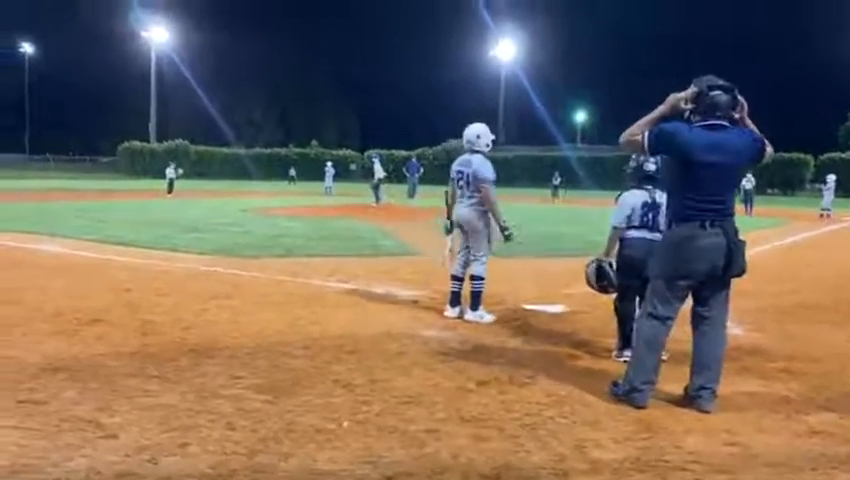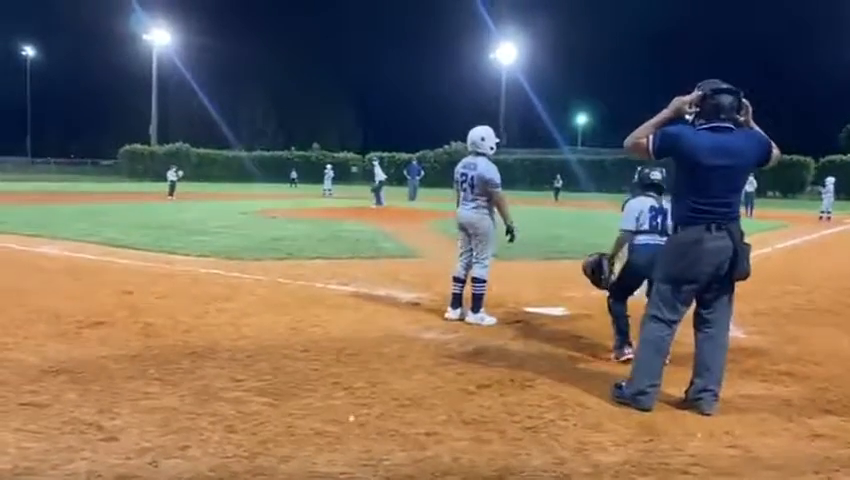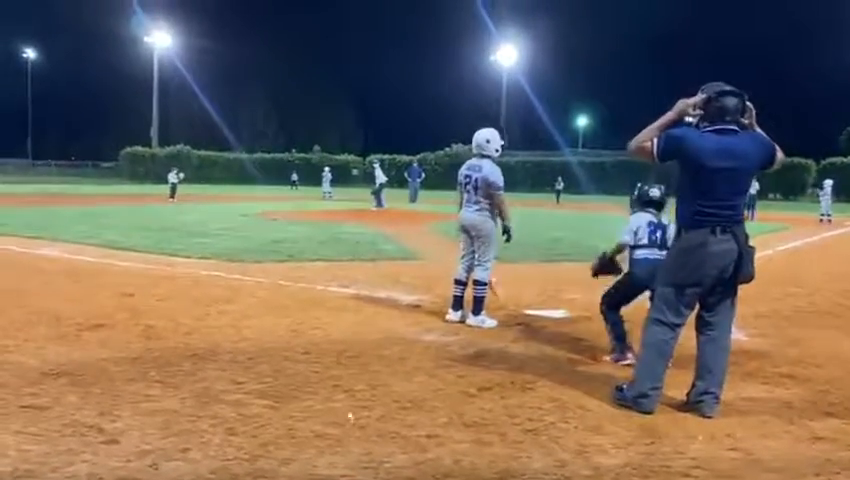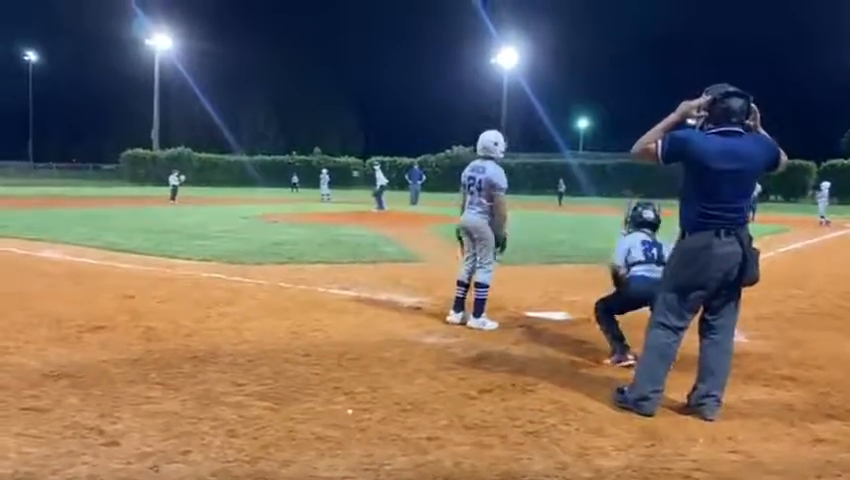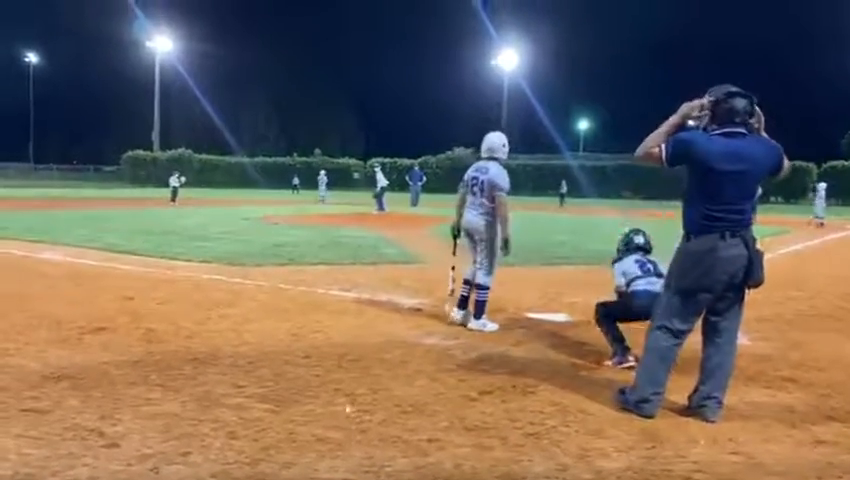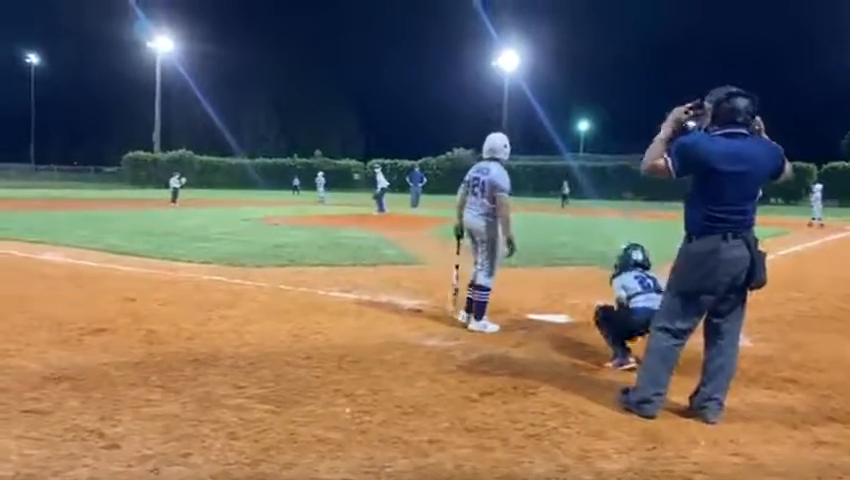
dt=0.2s
person 1, frame 1
left shoulder: (678, 133)
right shoulder: (743, 140)
left elbow: (627, 139)
right elbow: (767, 151)
left wrist: (665, 109)
right wrist: (745, 121)
left hip: (683, 239)
right hip: (723, 240)
left knee: (656, 315)
right knee: (711, 319)
left ankle: (637, 388)
right ankle: (703, 393)
person 1, frame 2
left shoulder: (682, 136)
right shoulder: (749, 142)
left elbow: (632, 143)
right elbow: (773, 153)
left wrist: (669, 112)
right wrist: (750, 124)
left hip: (689, 242)
right hip: (728, 243)
left knee: (661, 318)
right knee: (714, 322)
left ankle: (640, 390)
right ankle: (705, 395)
person 1, frame 3
left shoulder: (687, 138)
right shoulder: (753, 145)
left elbow: (635, 146)
right elbow: (778, 156)
left wrist: (673, 115)
right wrist: (753, 126)
left hip: (693, 245)
right hip: (733, 246)
left knee: (663, 320)
right knee: (717, 325)
left ankle: (642, 393)
right ankle: (706, 398)
person 1, frame 4
left shoulder: (692, 141)
right shoulder: (759, 148)
left elbow: (640, 150)
right elbow: (782, 160)
left wrist: (678, 116)
right wrist: (758, 129)
left hip: (698, 247)
right hip: (737, 249)
left knee: (667, 323)
right knee: (720, 328)
left ankle: (643, 396)
right ankle: (708, 400)
person 1, frame 5
left shoulder: (696, 142)
right shoulder: (763, 150)
left elbow: (643, 153)
right elbow: (783, 167)
left wrist: (678, 118)
right wrist: (761, 133)
left hip: (702, 250)
right hip: (741, 251)
left knee: (669, 325)
right knee: (723, 330)
left ankle: (644, 397)
right ankle: (709, 402)
person 1, frame 6
left shoulder: (698, 145)
right shoulder: (765, 151)
left elbow: (649, 167)
right elbow: (785, 172)
left wrist: (668, 128)
left hip: (704, 251)
right hip: (743, 252)
left knee: (671, 327)
right knee: (725, 332)
left ankle: (645, 398)
right ankle: (710, 404)
person 2, frame 1
left shoulder: (458, 162)
right shoulder: (482, 163)
left elbow: (452, 194)
right elbow: (489, 197)
left wrist: (450, 218)
right wrist: (502, 223)
left hip: (459, 213)
right hip: (477, 215)
left knee: (462, 258)
right knee: (479, 259)
left ankle: (453, 306)
right ankle: (474, 310)
person 2, frame 2
left shoulder: (462, 165)
right shoulder: (487, 167)
right elbow: (498, 199)
right wrist: (509, 223)
left hip: (462, 215)
right hip: (481, 217)
left knee: (464, 260)
right knee: (481, 262)
left ankle: (454, 308)
right ankle: (476, 313)
person 2, frame 3
left shoulder: (466, 167)
right shoulder: (492, 169)
right elbow: (499, 202)
right wrist: (506, 224)
left hip: (465, 217)
right hip: (483, 219)
left knee: (465, 262)
right knee: (483, 265)
left ankle: (455, 310)
right ankle: (476, 315)
person 2, frame 4
left shoulder: (470, 168)
right shoulder: (496, 171)
right elbow: (499, 205)
left wrist: (461, 224)
right wrist: (502, 232)
left hip: (467, 219)
right hip: (485, 222)
left knee: (468, 264)
right knee: (485, 267)
left ankle: (457, 312)
right ankle: (478, 317)
person 2, frame 5
left shoulder: (473, 168)
right shoulder: (499, 172)
left elbow: (461, 197)
right elbow: (501, 206)
left wrist: (457, 221)
right wrist: (505, 234)
left hip: (468, 220)
right hip: (485, 223)
left knee: (476, 265)
right knee: (486, 268)
left ankle: (460, 309)
right ankle: (478, 319)
person 2, frame 6
left shoulder: (475, 169)
right shoulder: (499, 172)
left elbow: (462, 197)
right elbow: (502, 207)
left wrist: (459, 221)
right wrist: (508, 236)
left hip: (469, 221)
right hip: (486, 223)
left knee: (479, 266)
right knee: (487, 269)
left ankle: (468, 312)
right ankle: (478, 320)
person 3, frame 1
left shoulder: (628, 196)
right shoulder: (665, 198)
left elbow: (617, 230)
left wrist: (606, 255)
left hip: (632, 250)
right hip: (656, 251)
left knee: (625, 299)
left ankle: (625, 348)
person 3, frame 2
left shoulder: (636, 203)
right shoulder: (669, 207)
left elbow: (625, 233)
left wrist: (612, 255)
left hip: (641, 255)
left knee: (616, 297)
left ankle: (623, 346)
person 3, frame 3
left shoulder: (636, 218)
right shoulder: (668, 224)
left elbow: (624, 244)
left wrist: (610, 254)
left hip: (641, 268)
left knee: (609, 303)
left ankle: (621, 351)
person 3, frame 4
left shoulder: (628, 239)
right shoulder: (661, 244)
left elbow: (617, 267)
left wrist: (620, 286)
left hip: (637, 285)
right hip: (661, 288)
left knee: (602, 308)
left ankle: (621, 352)
person 3, frame 5
left shoulder: (622, 263)
right shoulder: (654, 262)
left elbow: (620, 287)
left wrist: (622, 306)
left hip: (640, 302)
left knee: (603, 310)
left ankle: (622, 354)
person 3, frame 6
left shoulder: (621, 278)
right shoulder: (653, 277)
left elbow: (621, 300)
left hip: (640, 318)
left knee: (602, 313)
left ankle: (622, 356)
